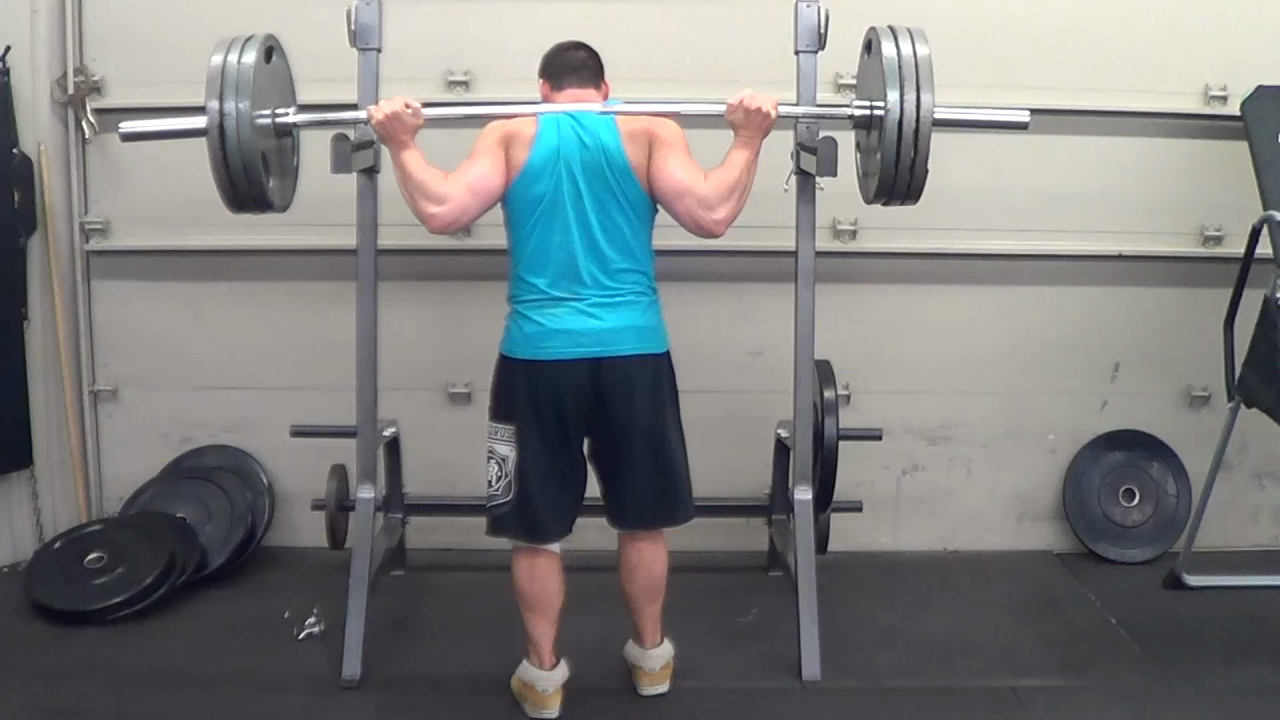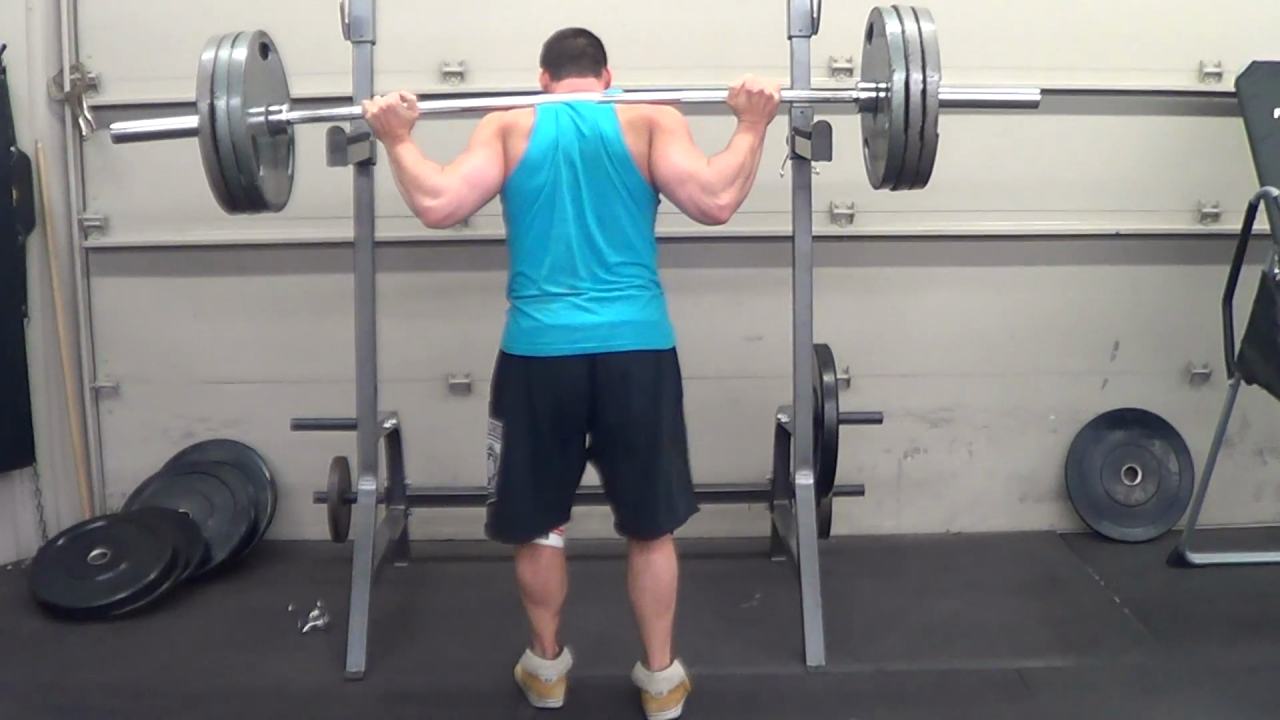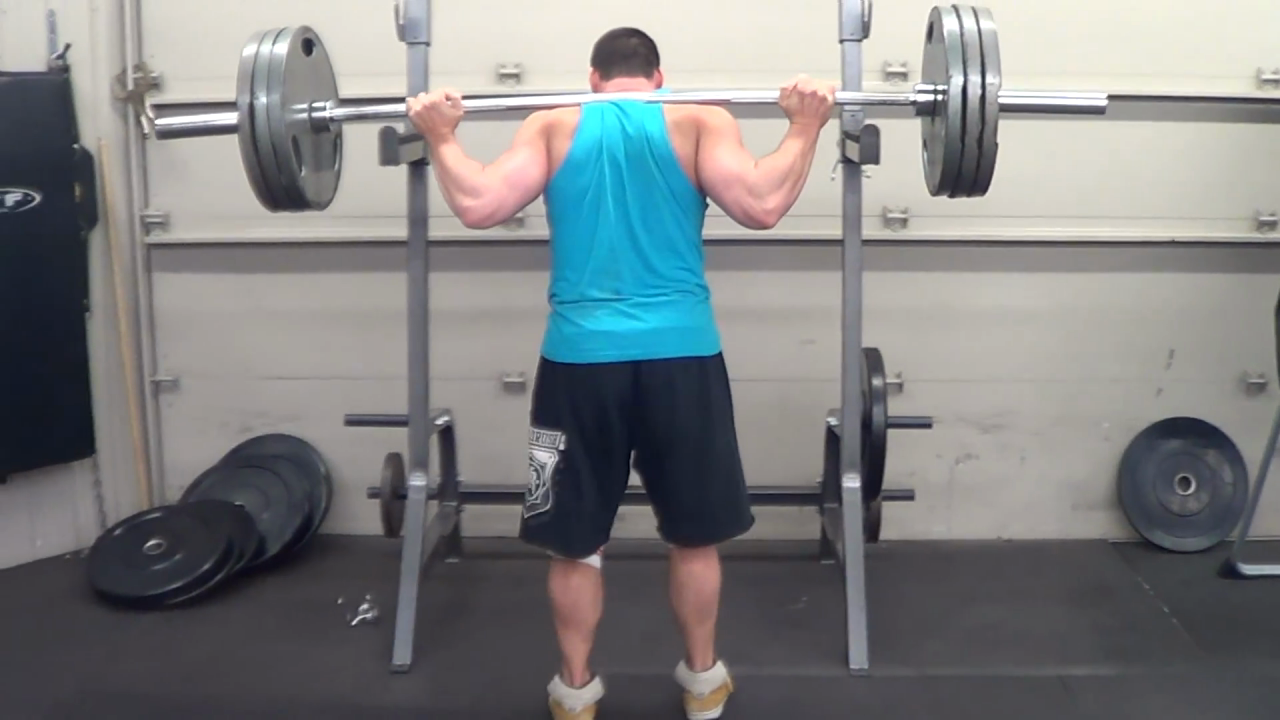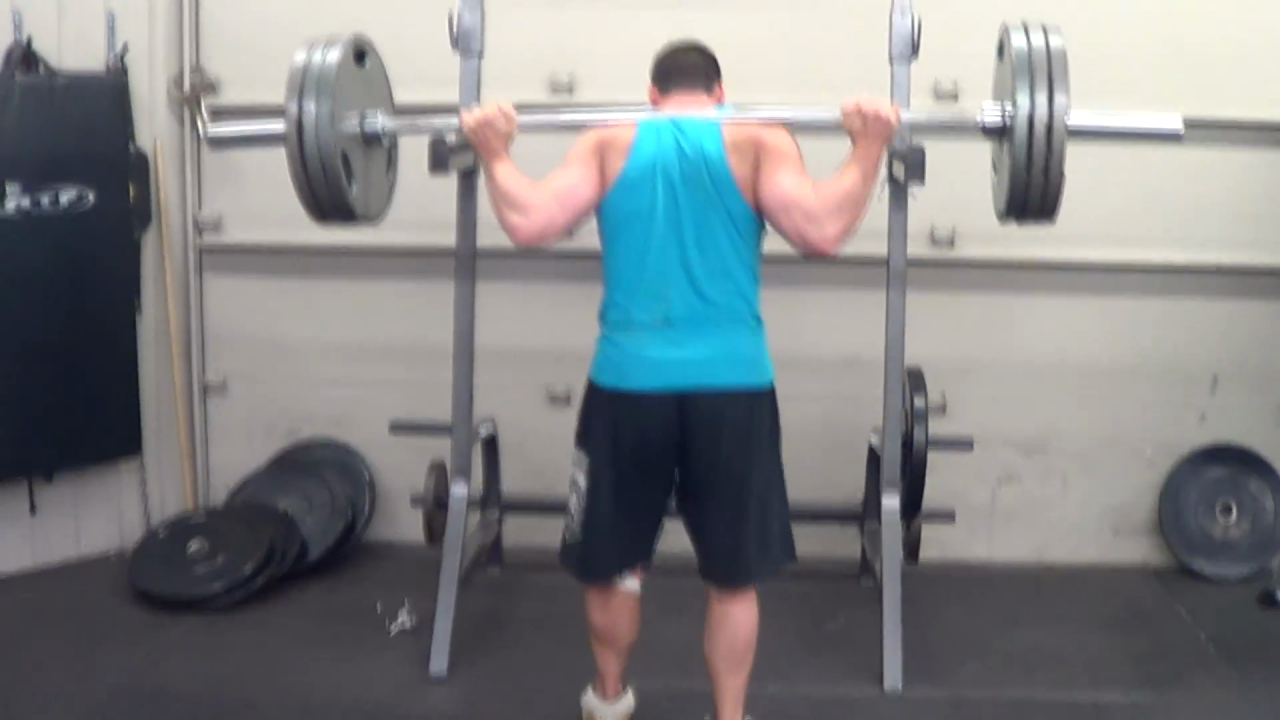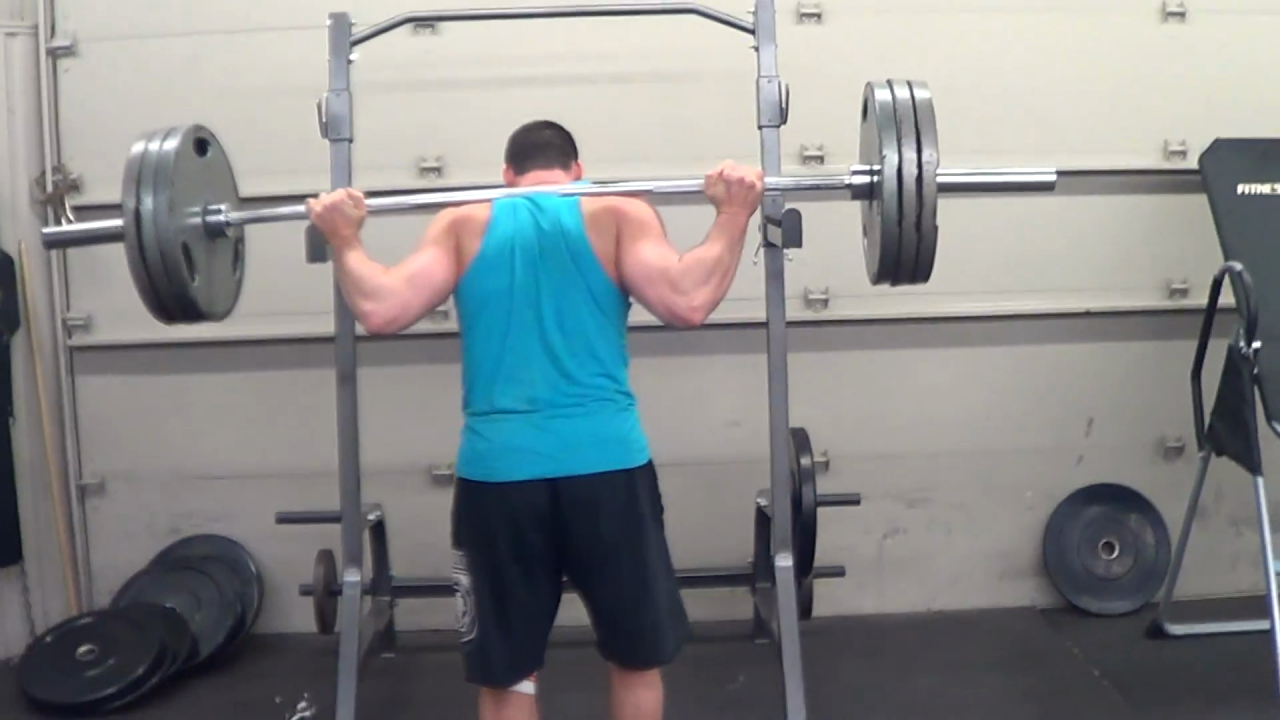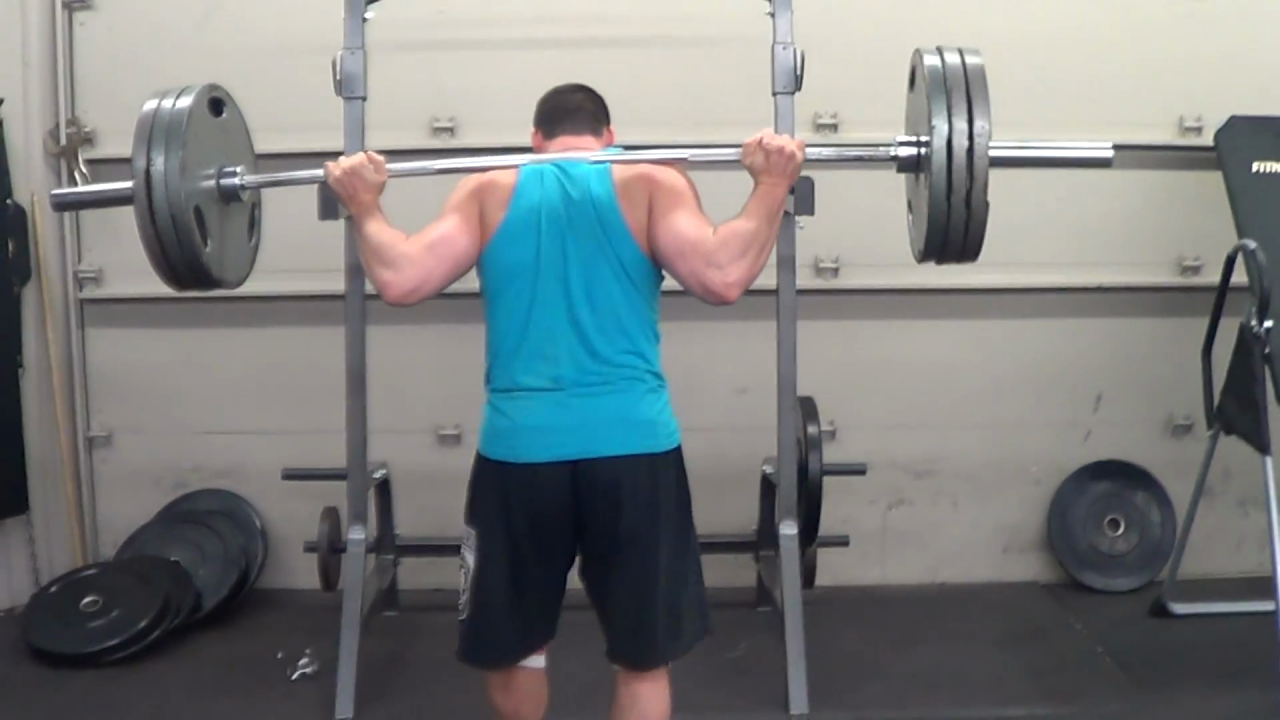
dt=0.7s
person 1, frame 1
left shoulder: (511, 134)
right shoulder: (649, 131)
left elbow: (442, 212)
right elbow: (711, 215)
left wrist: (401, 144)
right wrist: (748, 141)
left hip: (537, 355)
right hip: (633, 351)
left knee: (535, 528)
right knee: (643, 520)
right ankle: (651, 656)
person 1, frame 2
left shoulder: (508, 125)
right shoulder: (651, 118)
left elbow: (437, 205)
right elbow: (716, 202)
left wrist: (395, 137)
right wrist: (752, 125)
left hip: (538, 351)
right hip: (637, 348)
left knee: (538, 525)
right knee: (651, 526)
person 1, frame 3
left shoulder: (553, 125)
right shoulder: (699, 120)
left elbow: (478, 206)
right elbow: (762, 205)
left wrist: (440, 137)
right wrist: (805, 126)
left hip: (579, 357)
right hip: (682, 354)
left knee: (574, 541)
right knee: (696, 533)
person 1, frame 4
left shoulder: (607, 144)
right shoulder: (758, 142)
left elbow: (528, 224)
right elbow: (822, 231)
left wrist: (494, 153)
right wrist: (869, 148)
left hip: (628, 383)
right hip: (731, 385)
left knee: (613, 565)
right knee: (734, 575)
person 1, frame 5
left shoulder: (463, 225)
right shoulder: (619, 215)
left elbow: (381, 311)
right elbow: (688, 303)
left wrist: (345, 238)
right wrist: (733, 214)
left hip: (499, 470)
right hip: (606, 464)
left knee: (507, 672)
right knee: (640, 653)
person 1, frame 6
left shoulder: (488, 191)
right shoulder: (651, 184)
left elbow: (401, 281)
right elbow: (723, 278)
left wrist: (364, 204)
right wrist: (772, 184)
left hip: (519, 448)
right hip: (633, 446)
left knee: (512, 643)
right knee: (644, 654)
